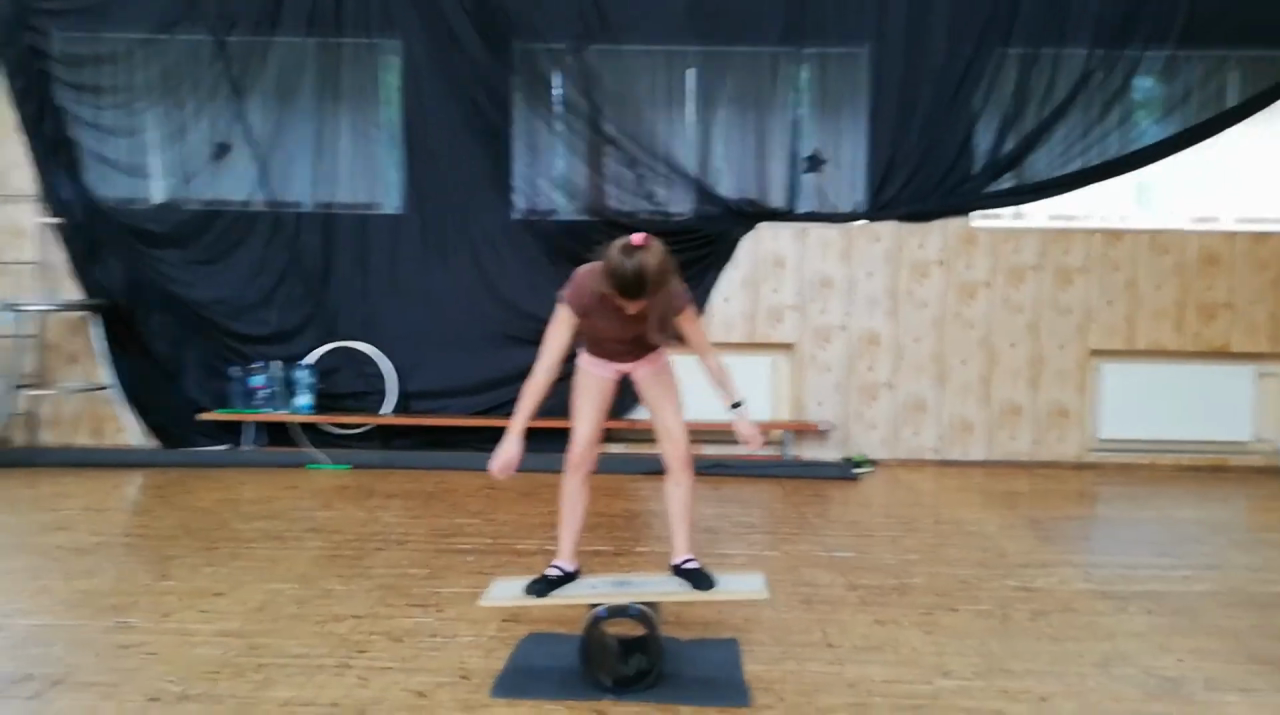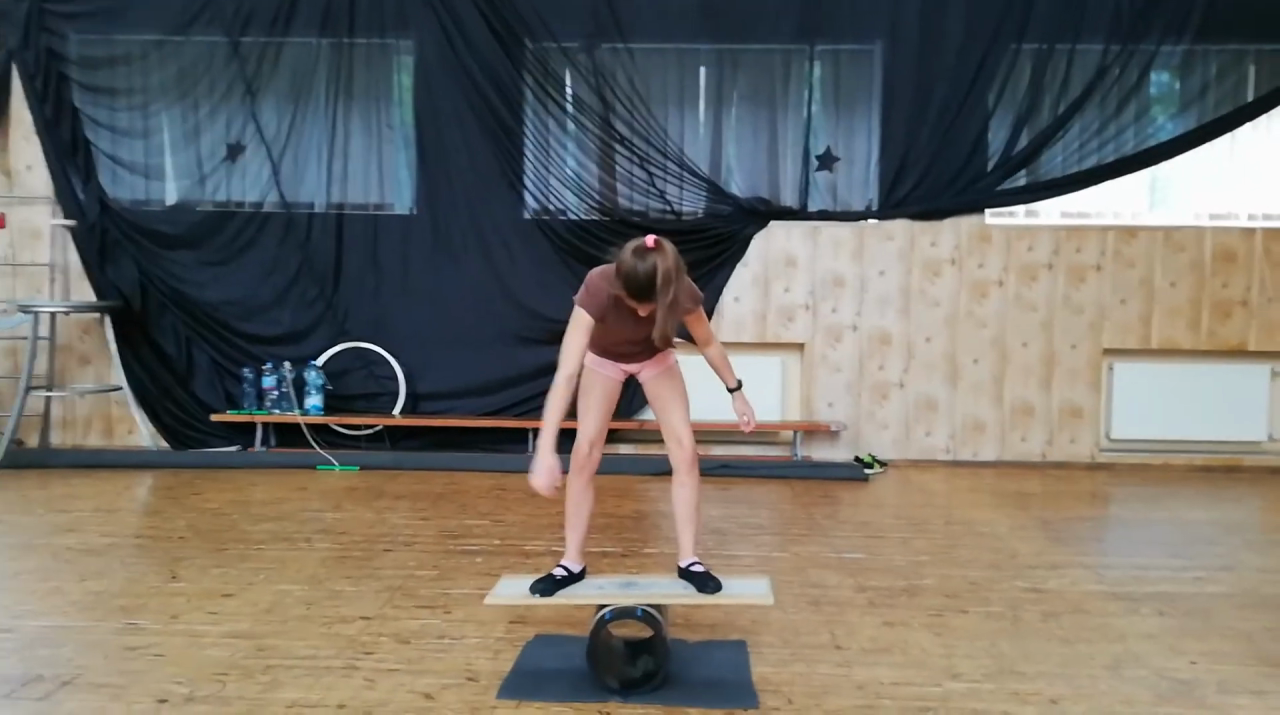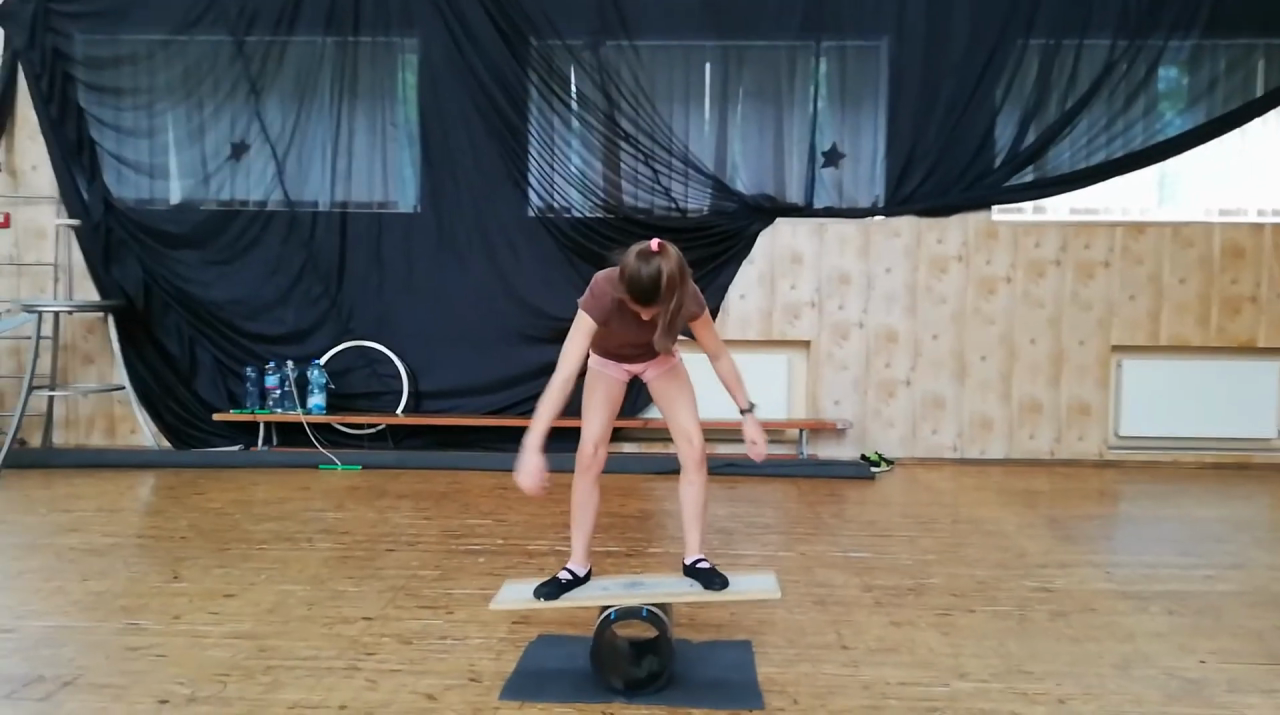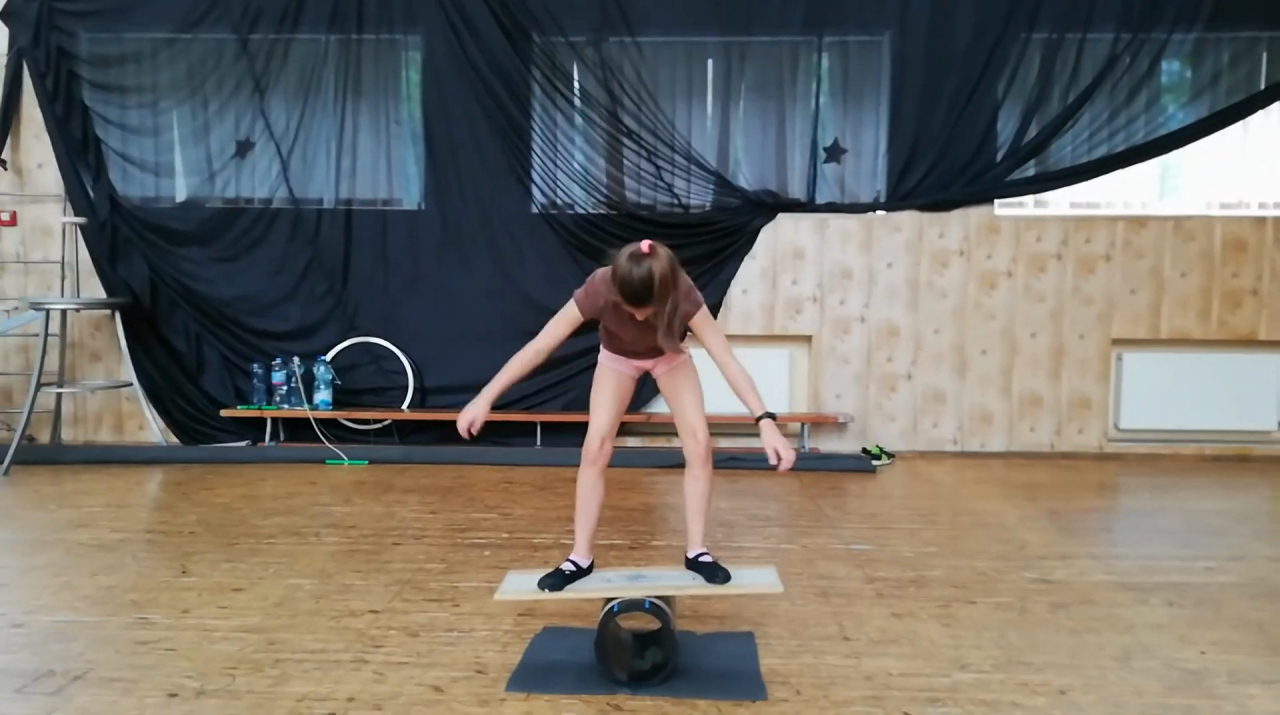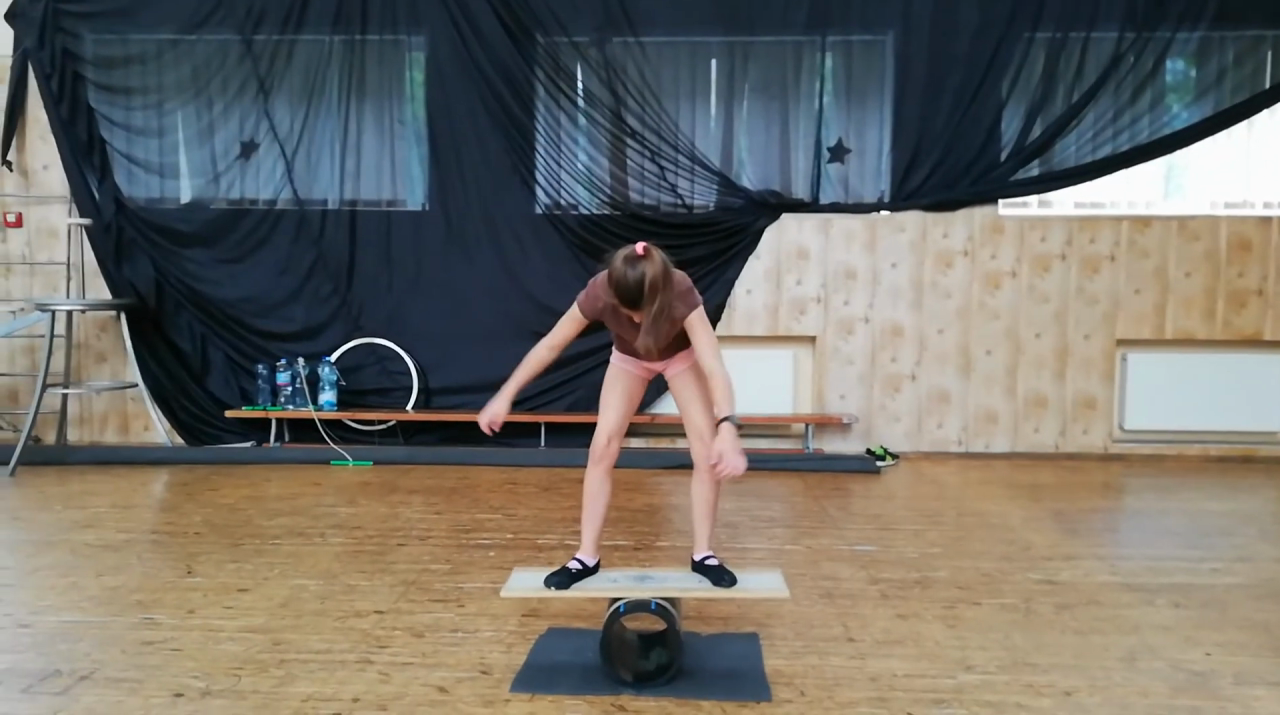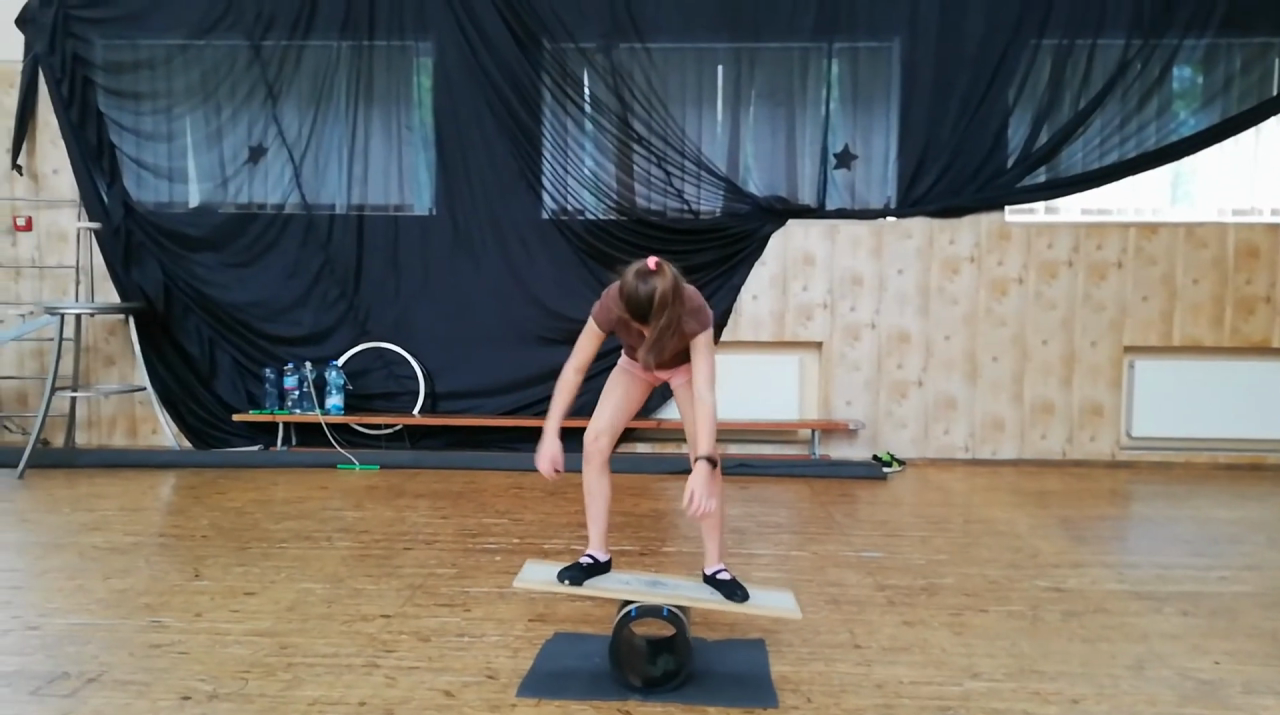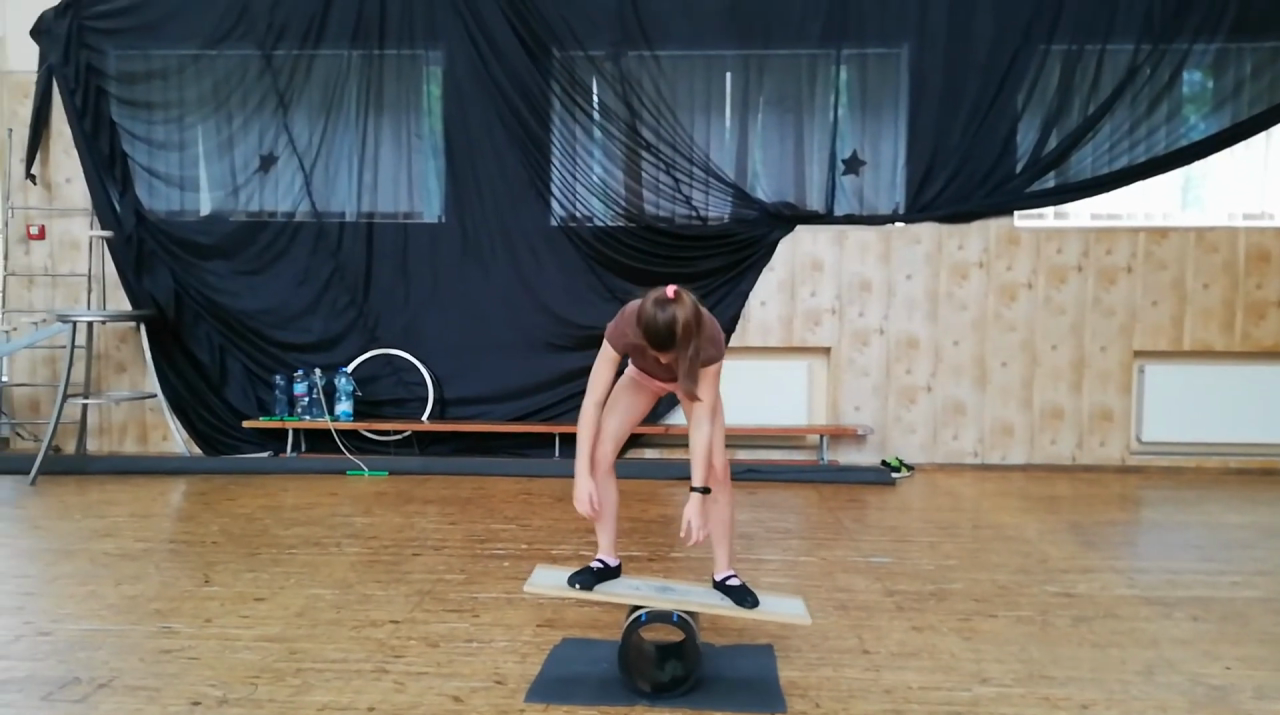
dt=0.2s
person 1, frame 1
left shoulder: (670, 292)
right shoulder: (584, 285)
left elbow: (705, 350)
right elbow: (547, 363)
left wrist: (736, 408)
right wrist: (514, 434)
left hip: (648, 357)
right hip: (596, 359)
left knee: (678, 449)
right knee: (580, 452)
left ankle: (682, 558)
right ankle: (565, 563)
person 1, frame 2
left shoulder: (681, 291)
right shoulder: (598, 288)
left elbow: (709, 344)
right elbow: (567, 371)
left wrist: (736, 392)
right wrist: (545, 448)
left hip: (655, 358)
right hip: (604, 360)
left knee: (685, 450)
right knee: (585, 452)
left ankle: (688, 561)
right ankle: (572, 563)
person 1, frame 3
left shoulder: (685, 296)
right shoulder: (602, 292)
left elbow: (718, 355)
right elbow: (564, 373)
left wrist: (747, 413)
right wrist: (532, 448)
left hip: (660, 359)
right hip: (608, 361)
left knee: (693, 448)
right knee: (590, 454)
left ankle: (694, 558)
right ankle: (577, 566)
person 1, frame 4
left shoulder: (681, 292)
right shoulder: (599, 289)
left elbow: (726, 358)
right elbow: (540, 345)
left wrist: (765, 421)
right wrist: (486, 397)
left hip: (669, 355)
right hip: (617, 356)
left knee: (699, 442)
right knee: (595, 447)
left ankle: (697, 552)
right ankle: (580, 558)
person 1, frame 5
left shoulder: (680, 292)
right shoulder: (600, 292)
left elbow: (713, 364)
right elbow: (551, 345)
left wrist: (727, 428)
right wrist: (505, 395)
left hip: (680, 357)
right hip: (629, 358)
left knee: (706, 446)
right knee: (602, 446)
left ankle: (703, 555)
right ankle: (586, 557)
person 1, frame 6
left shoulder: (693, 310)
right shoulder: (612, 304)
left elbow: (705, 392)
right elbow: (576, 368)
left wrist: (703, 466)
right wrist: (550, 434)
left hip: (685, 365)
right hip: (635, 364)
left knee: (707, 462)
right knee: (595, 440)
left ankle: (714, 567)
right ankle: (597, 554)
person 1, frame 7
left shoulder: (709, 337)
right shoulder: (625, 326)
left elbow: (703, 422)
right elbow: (594, 400)
left wrist: (697, 496)
right wrist: (582, 473)
left hip: (692, 379)
right hip: (642, 376)
left knee: (716, 466)
right knee: (601, 447)
left ankle: (724, 574)
right ankle: (607, 559)
